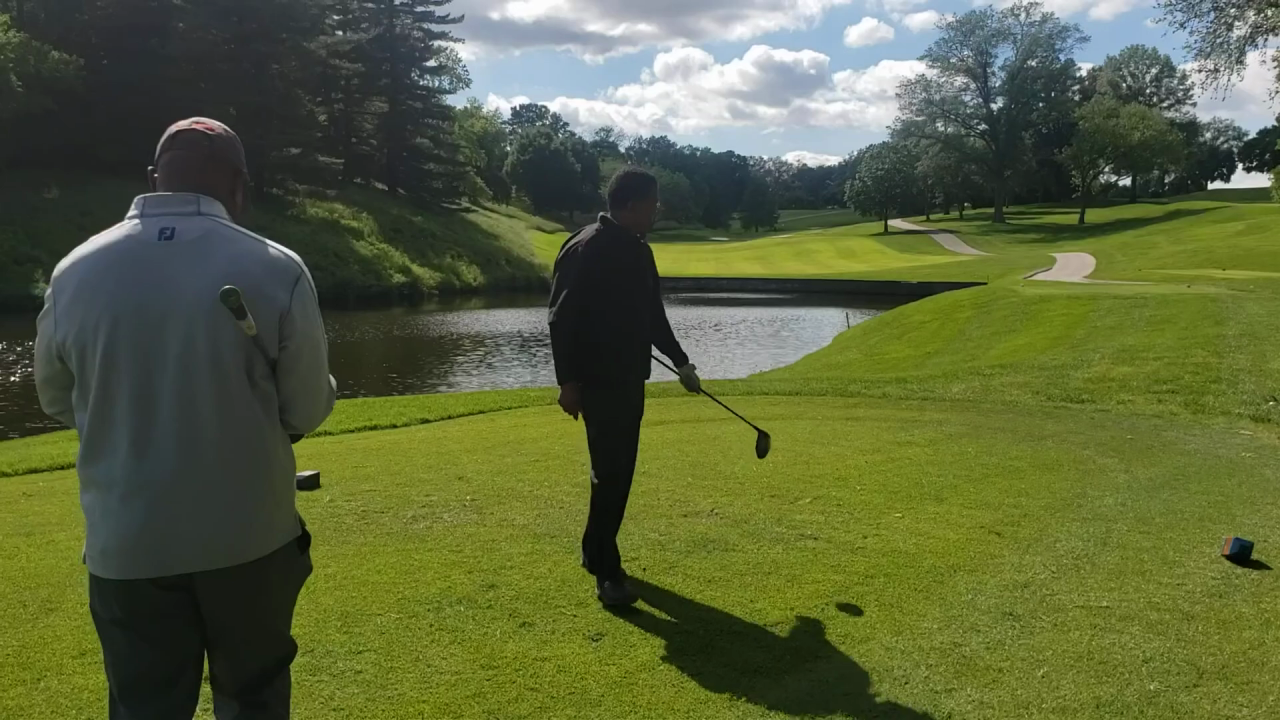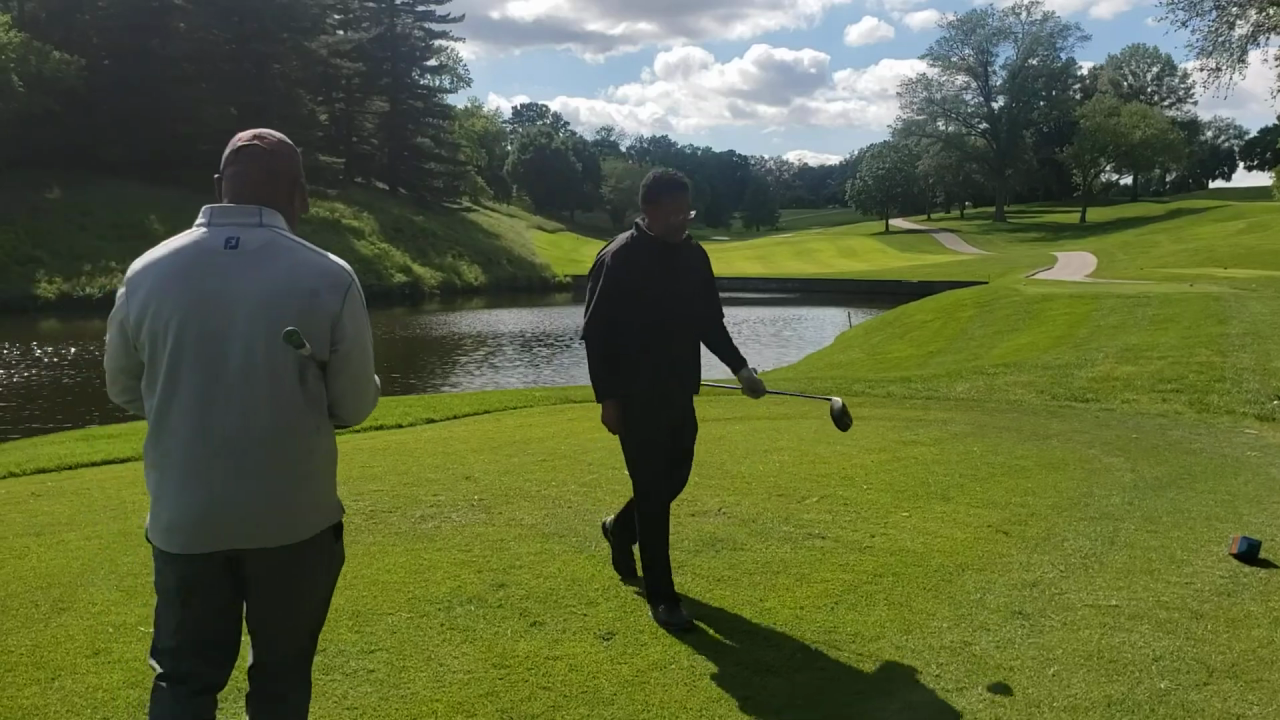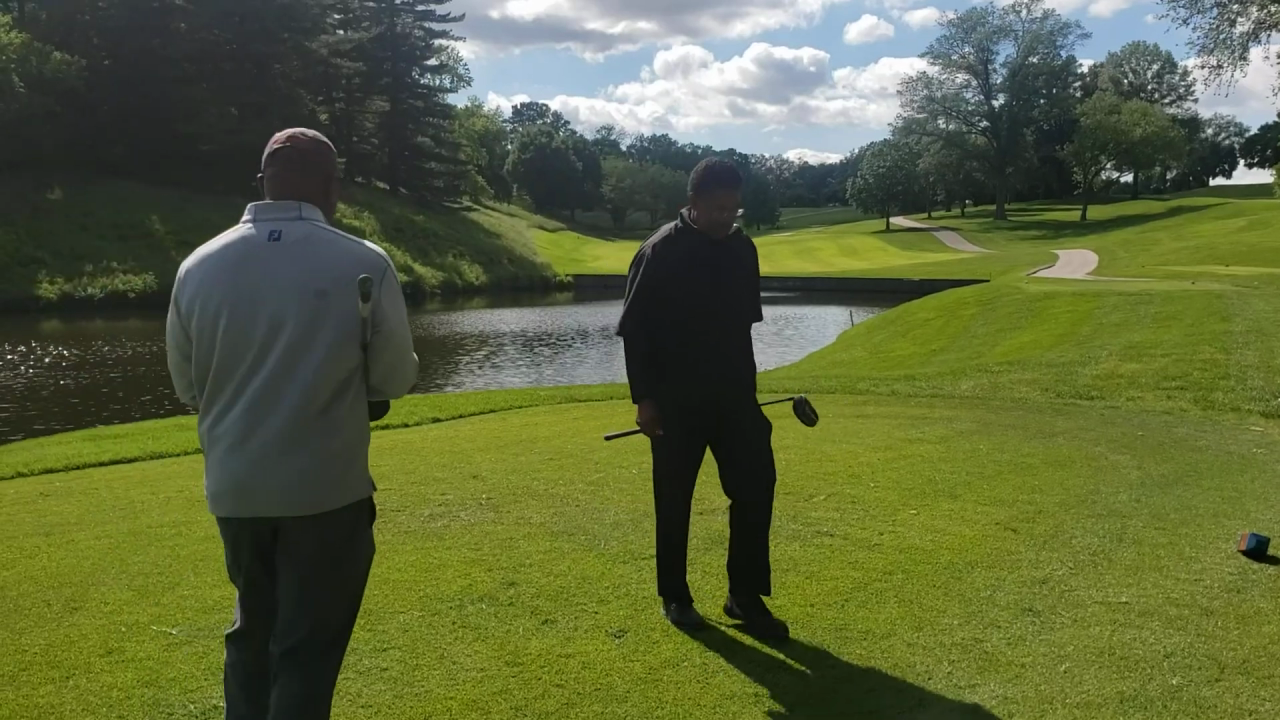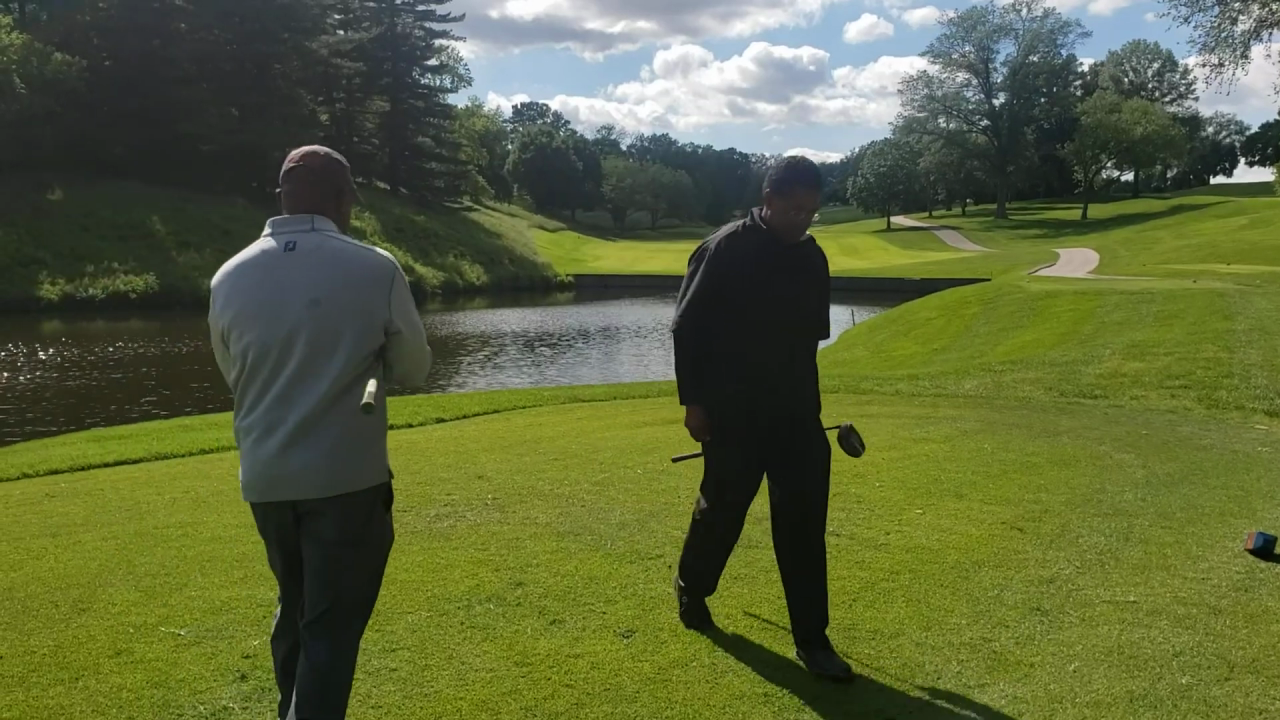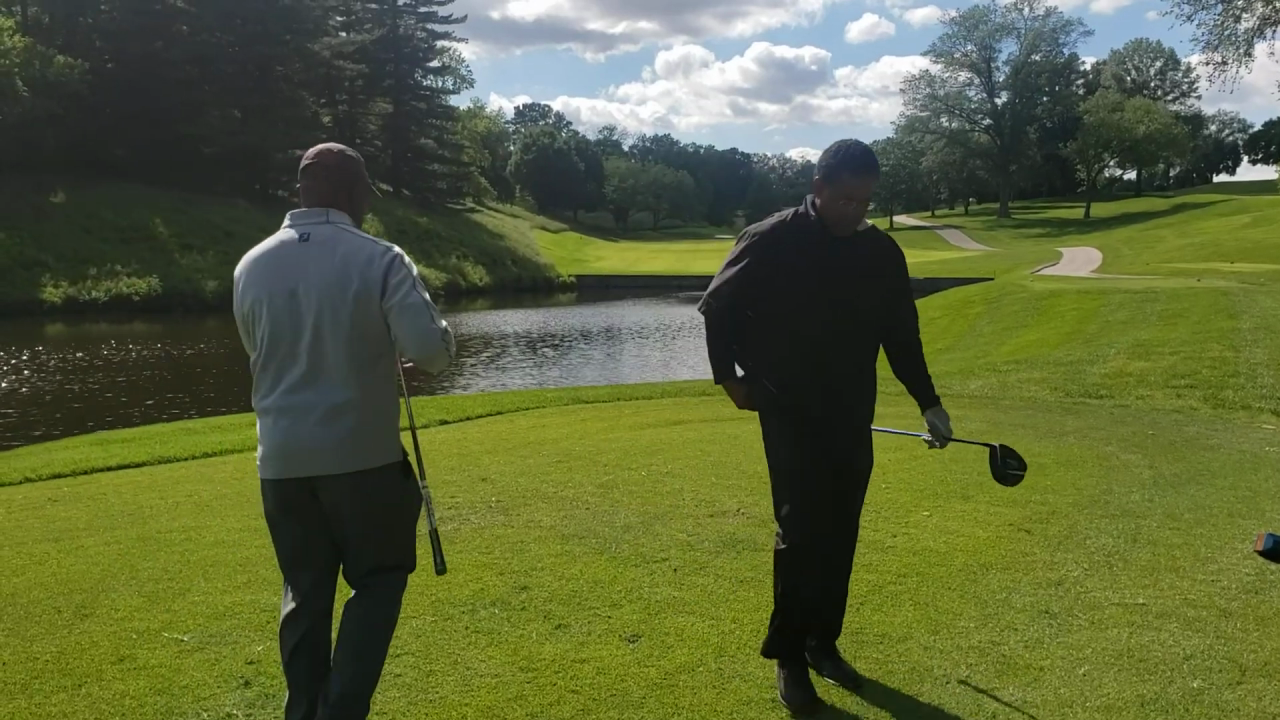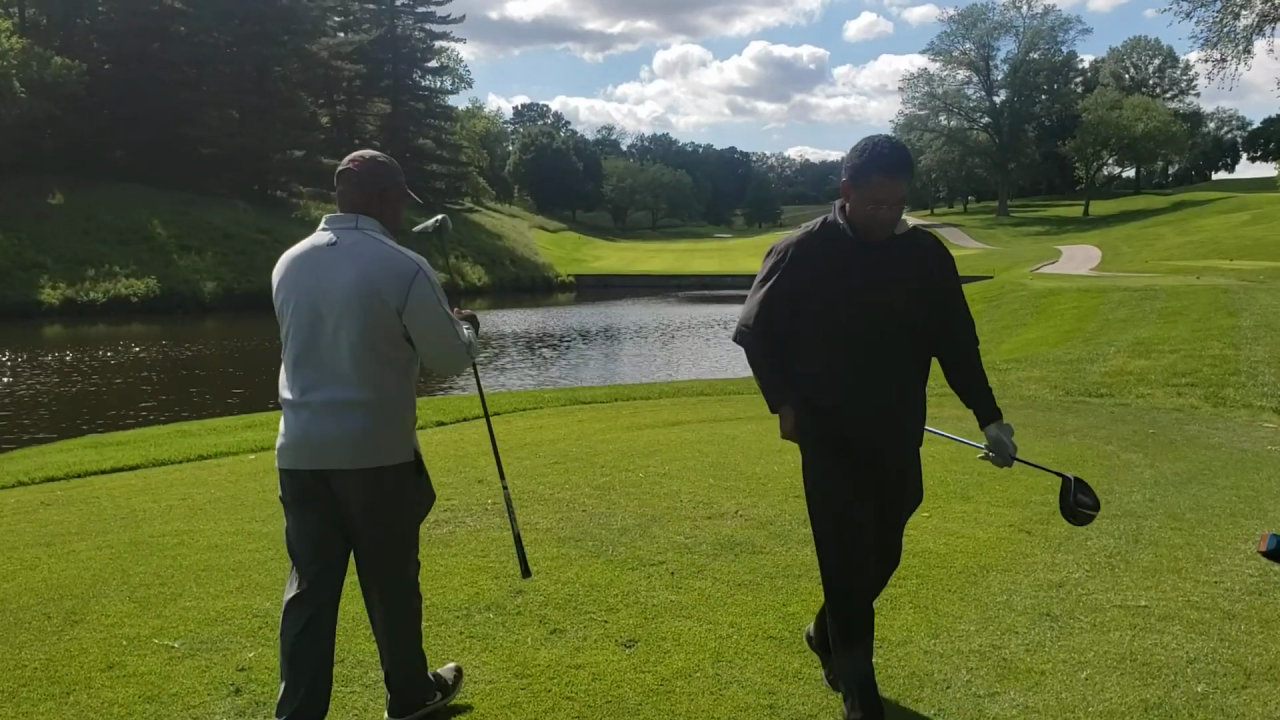
dt=0.3s
person 1, frame 1
left shoulder: (76, 273)
right shoulder: (275, 269)
left elbow: (59, 400)
right elbow: (308, 409)
left hip: (126, 544)
right hip: (249, 533)
person 1, frame 2
left shoulder: (148, 272)
right shoulder: (328, 278)
left elbow: (126, 392)
right elbow: (355, 403)
left hip: (185, 518)
right hip: (294, 516)
right knee: (282, 671)
person 1, frame 3
left shoulder: (199, 266)
right shoulder: (363, 264)
left elbow: (189, 387)
right elbow: (394, 380)
left hip: (235, 488)
right hip: (328, 492)
left knee: (253, 629)
right knee: (309, 649)
person 1, frame 4
left shoulder: (231, 278)
right shoulder: (375, 270)
left elbow: (235, 375)
right elbow: (413, 368)
left hip: (267, 476)
right hip: (348, 477)
left knee: (297, 608)
right knee: (333, 628)
person 1, frame 5
left shoulder: (252, 266)
right shoulder: (380, 260)
right elbow: (431, 351)
right wrist: (413, 337)
left hip: (283, 459)
right hip: (363, 456)
left knee: (305, 597)
right knee: (377, 582)
person 1, frame 6
left shoulder: (290, 264)
right shoulder: (405, 270)
right elbow: (451, 360)
right wrist: (461, 327)
left hip: (301, 452)
right hip: (378, 453)
left knee: (310, 587)
right knee: (390, 579)
person 2, frame 1
left shoulder: (639, 250)
right shoulder: (585, 250)
left elbow: (653, 315)
right elbow: (562, 321)
left wrist: (681, 362)
right wrist: (568, 381)
left hip: (629, 376)
right hip: (597, 380)
left knee: (619, 468)
right knee: (610, 470)
left ankle: (598, 555)
right ankle: (605, 570)
person 2, frame 2
left shoulder: (693, 255)
right shoulder: (618, 259)
left elbow: (709, 321)
right elbow: (597, 335)
left wrist: (740, 368)
right wrist: (607, 399)
left hip: (678, 392)
right hip: (636, 397)
left knee: (669, 481)
right knee: (654, 491)
left ankle: (621, 530)
right ankle: (661, 596)
person 2, frame 3
left shoulder: (742, 248)
right shoulder: (660, 252)
right elbow: (635, 331)
left wrist: (745, 379)
right wrist: (645, 399)
left hip: (732, 394)
right hip: (675, 399)
left knee: (755, 487)
right knee: (674, 498)
left ankle: (745, 596)
right ankle: (674, 595)
person 2, frame 4
left shoulder: (812, 258)
right shoulder: (724, 251)
right elbow: (688, 331)
left wrist: (810, 402)
right wrist: (694, 402)
left hip: (797, 412)
right hip: (734, 412)
left knee: (805, 523)
right knee: (721, 509)
left ankle: (811, 639)
right ankle: (692, 588)
person 2, frame 5
left shoulder: (882, 252)
right shoulder: (772, 241)
left elbow: (902, 336)
right elbow: (717, 307)
left wrist: (929, 403)
right wrist: (727, 376)
left hip: (850, 416)
right hip: (787, 411)
left knee: (839, 535)
right knee: (804, 529)
left ankle: (821, 643)
right ankle: (790, 655)
person 2, frame 6
left shoulder: (927, 255)
right shoulder: (802, 254)
left elbow: (956, 345)
right elbow: (757, 333)
left wrist: (989, 418)
right wrist: (784, 404)
left hip: (898, 441)
right hip: (830, 444)
left knee: (876, 563)
right knee: (849, 572)
left ankle: (827, 637)
